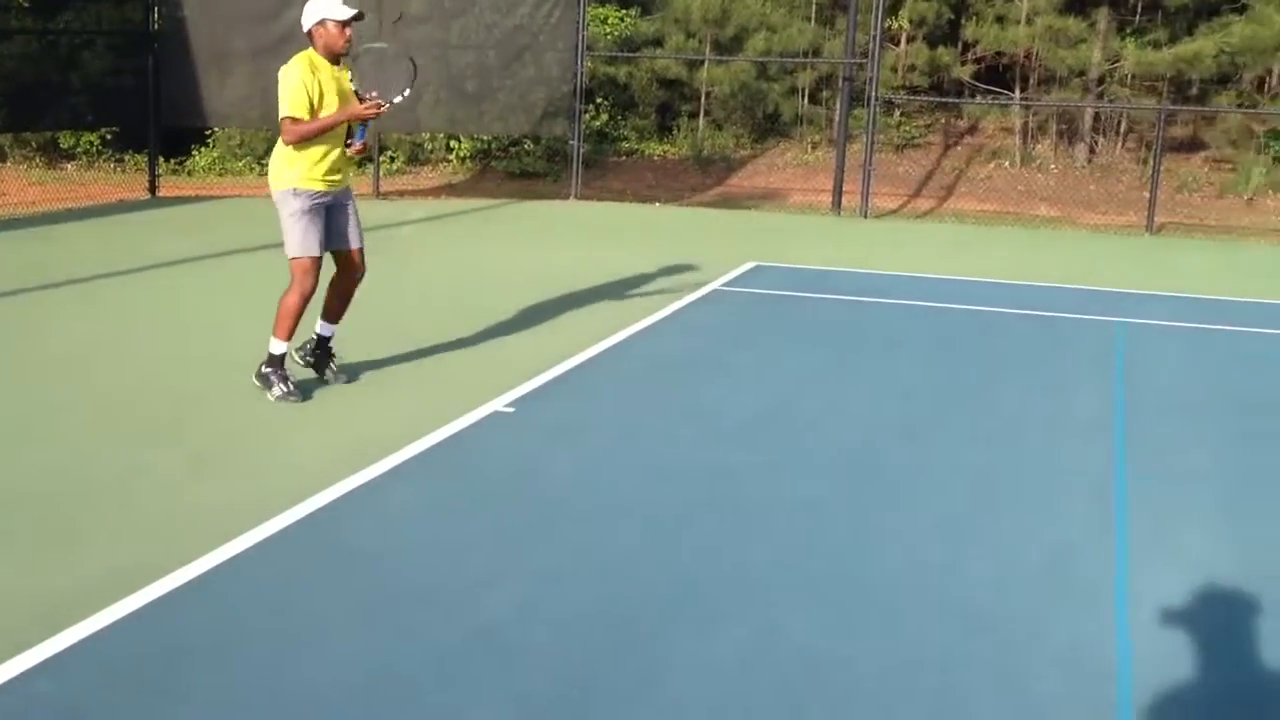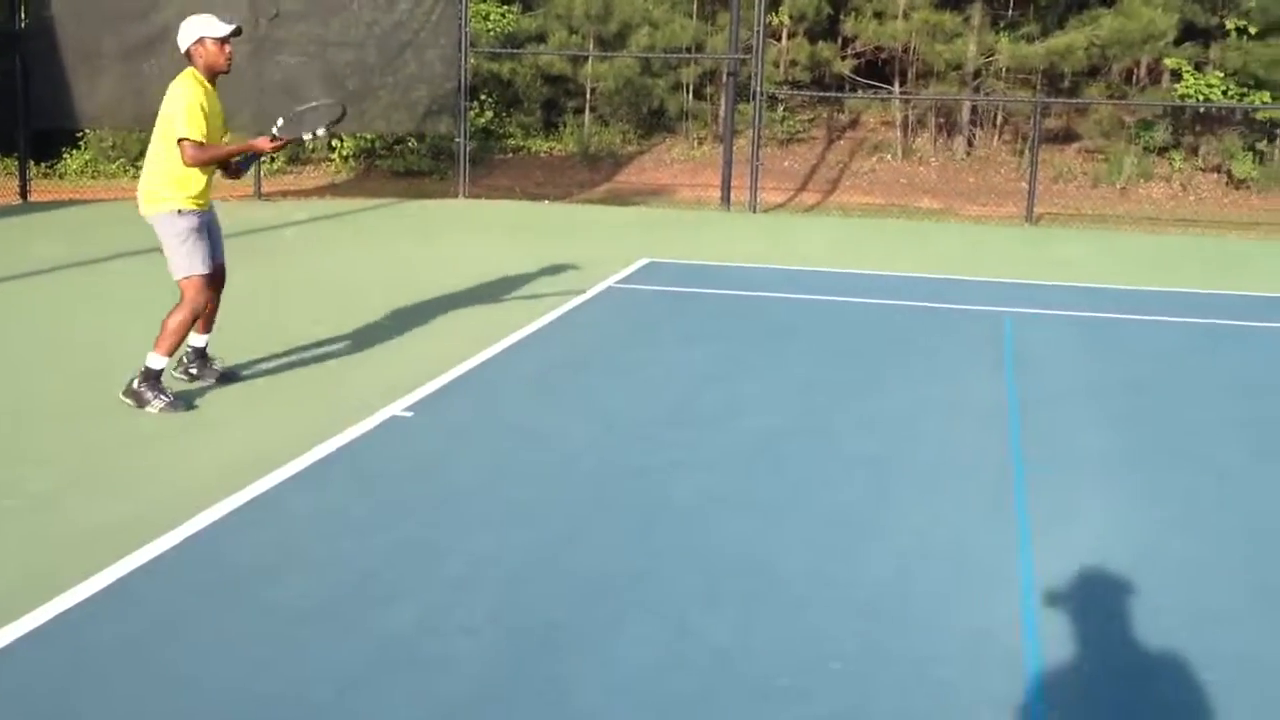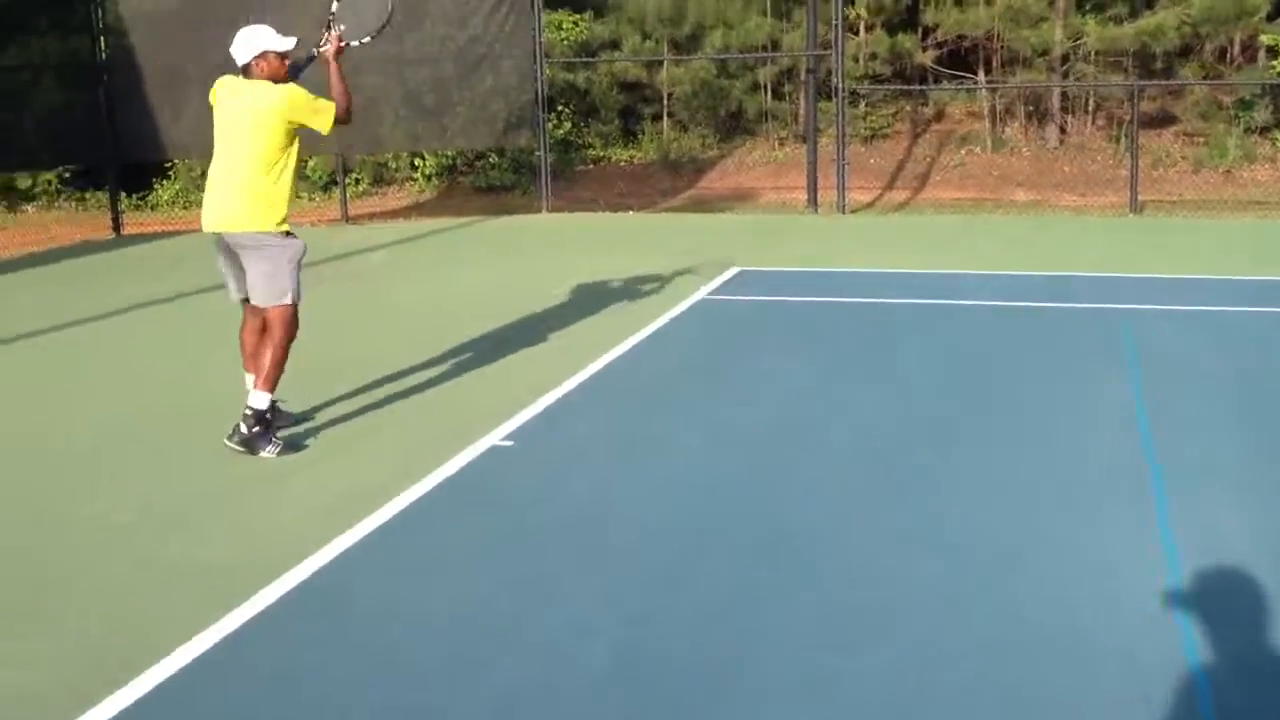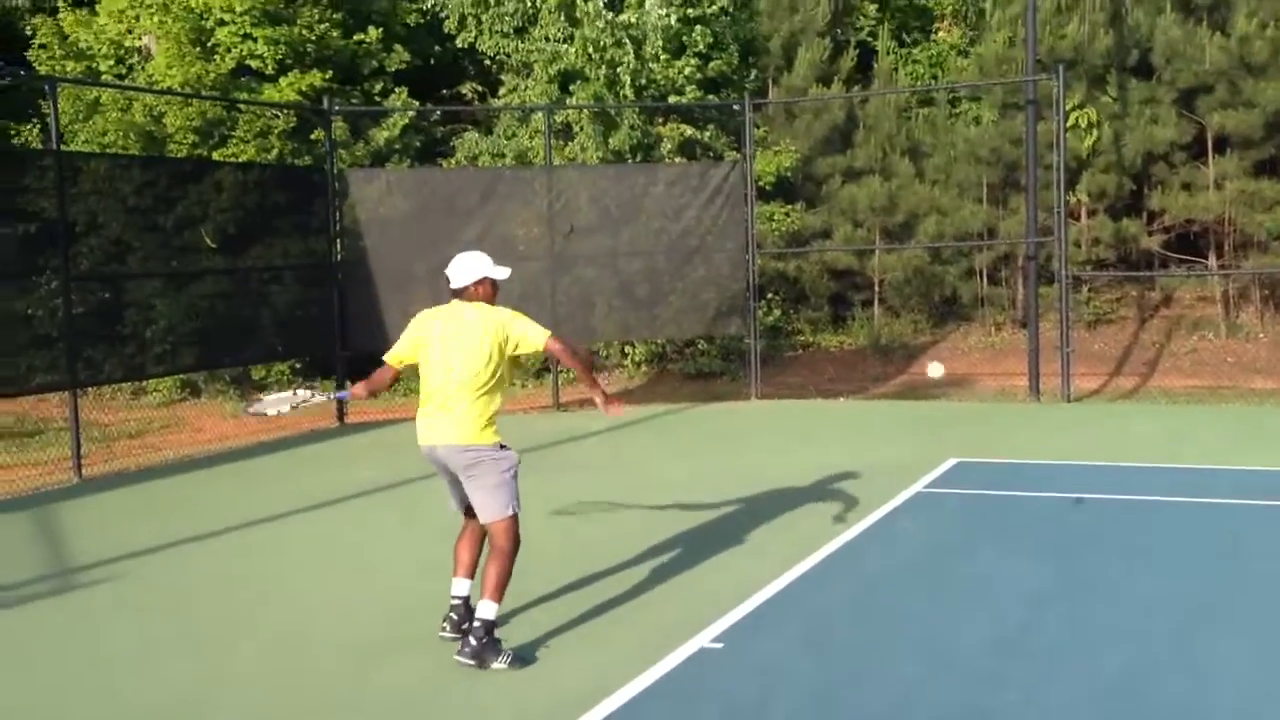
dt=0.5s
person 1, frame 1
left shoulder: (344, 72)
right shoulder: (298, 70)
right elbow: (291, 134)
left wrist: (353, 142)
right wrist: (348, 113)
left hip: (336, 185)
right hip: (298, 186)
left knee: (354, 268)
right knee: (305, 279)
left ankle: (317, 348)
right ankle: (271, 367)
person 1, frame 2
left shoulder: (208, 91)
right shoulder: (187, 91)
right elbow: (191, 154)
left wrist: (228, 165)
right wrist: (250, 147)
left hip: (195, 203)
right hip: (171, 204)
left knee: (214, 281)
right knee: (196, 297)
left ankle: (195, 360)
right ankle: (145, 381)
person 1, frame 3
left shoulder: (226, 89)
right shoulder: (289, 96)
right elbow: (344, 113)
right wrist: (335, 62)
left hip: (218, 221)
right hip: (262, 227)
left knee: (255, 313)
right knee: (282, 321)
left ankle: (259, 402)
right ankle: (250, 426)
person 1, frame 4
left shoulder: (427, 321)
right shoulder: (502, 320)
left elbow: (386, 373)
right elbow: (561, 347)
left wrist: (361, 389)
right wrist: (597, 391)
left hip: (431, 439)
right hip: (473, 442)
left knee: (476, 520)
right knee: (505, 539)
left ankle: (458, 612)
right ankle: (479, 637)
